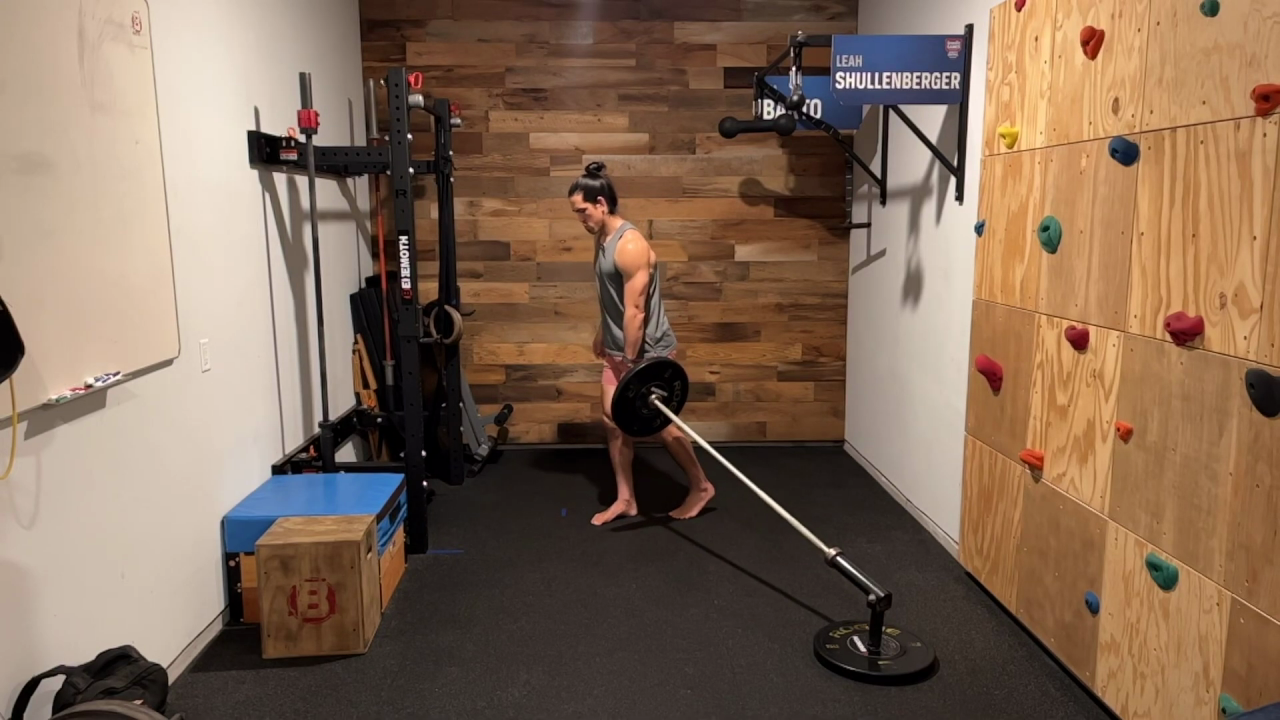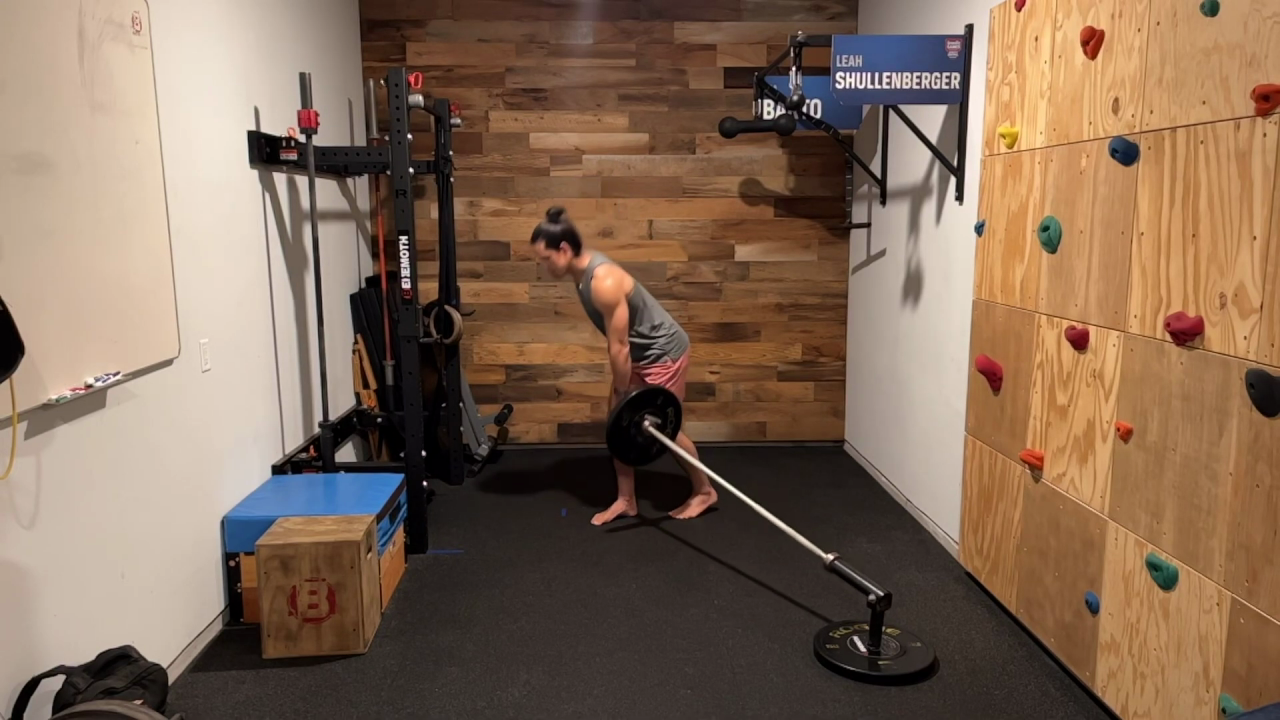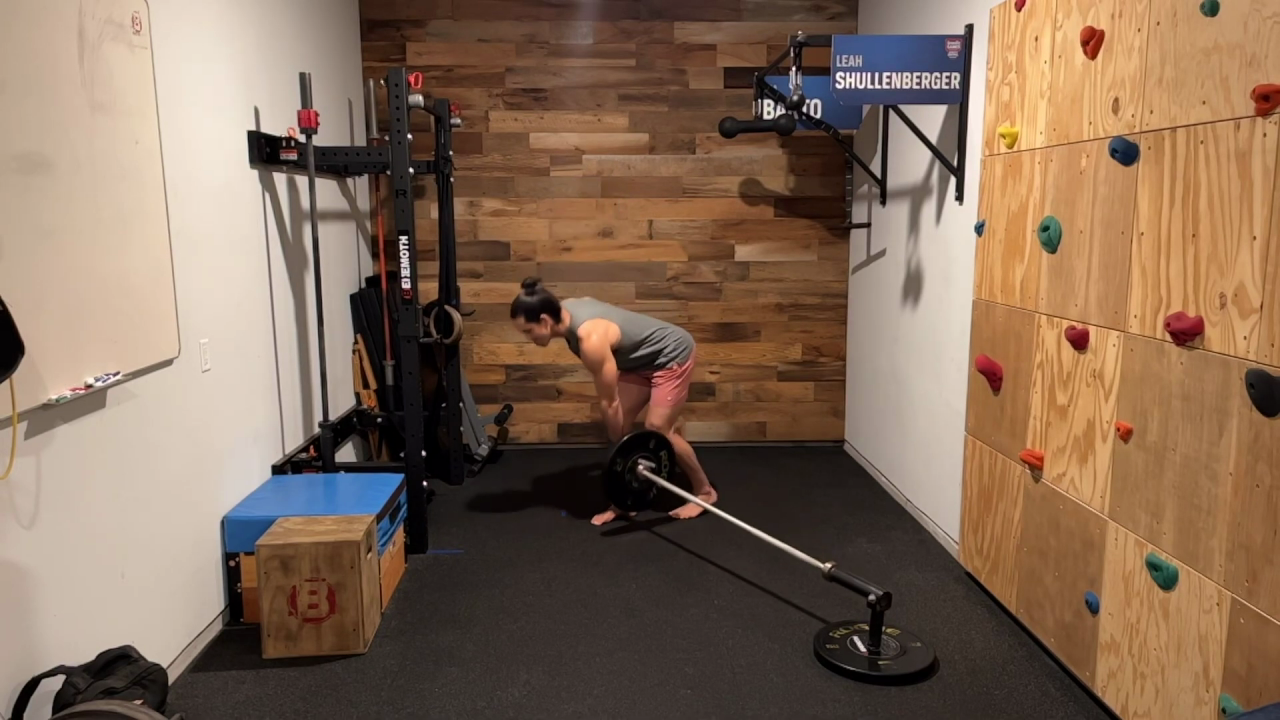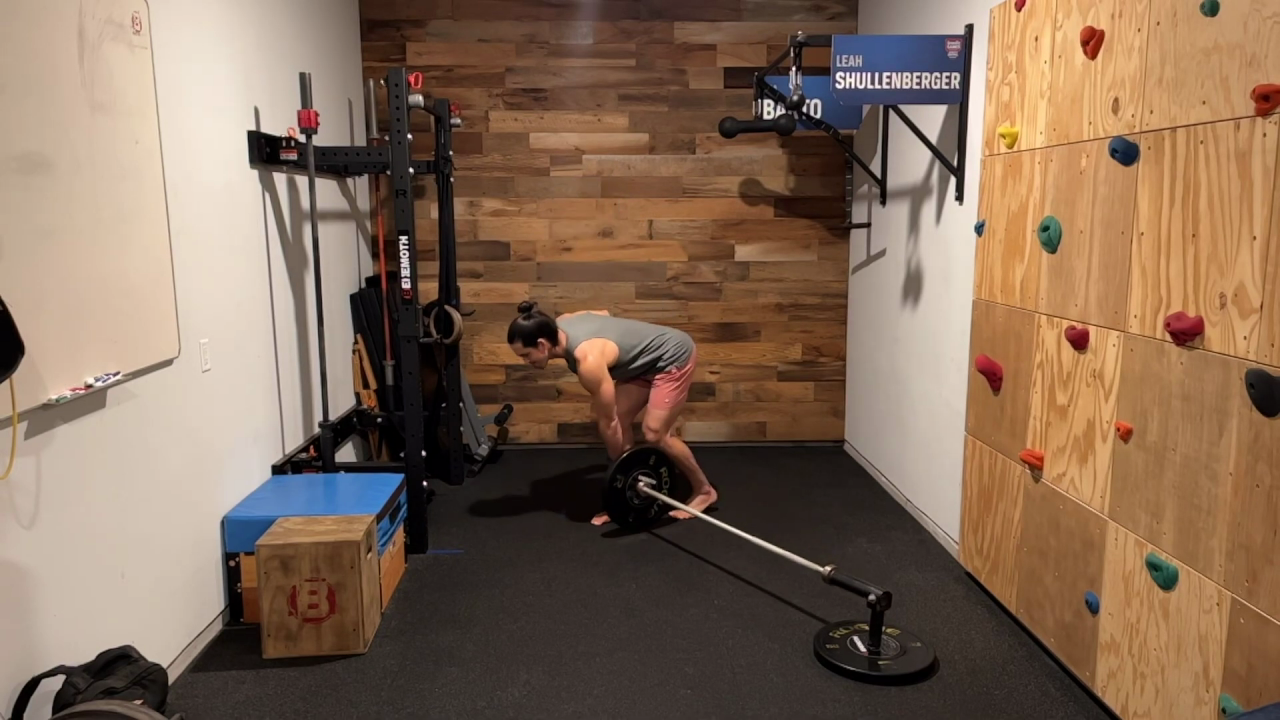
dt=0.5s
person 1, frame 1
left shoulder: (630, 245)
right shoulder: (602, 239)
left elbow: (636, 311)
left wrist: (633, 366)
right wrist: (601, 333)
left hip: (647, 352)
right hip: (617, 350)
left knee: (660, 425)
right knee: (614, 423)
left ankle: (701, 486)
right ankle: (625, 499)
person 1, frame 2
left shoulder: (604, 282)
right shoulder: (583, 269)
left elbow: (619, 347)
left wrist: (622, 395)
left hip: (664, 351)
right hip: (638, 352)
left ankle: (705, 491)
right ankle: (626, 499)
person 1, frame 3
left shoulder: (591, 340)
right shoulder: (567, 308)
left elbow: (609, 401)
left wrist: (617, 444)
left hip: (672, 355)
right hip: (644, 357)
left knee: (657, 431)
right knee: (619, 423)
left ankle: (704, 491)
person 1, frame 4
left shoulder: (588, 360)
right shoulder: (561, 324)
left elbow: (607, 423)
right elbow: (603, 313)
left hip: (673, 357)
right hip: (646, 357)
left knee: (654, 433)
right knee: (621, 420)
left ankle: (704, 491)
